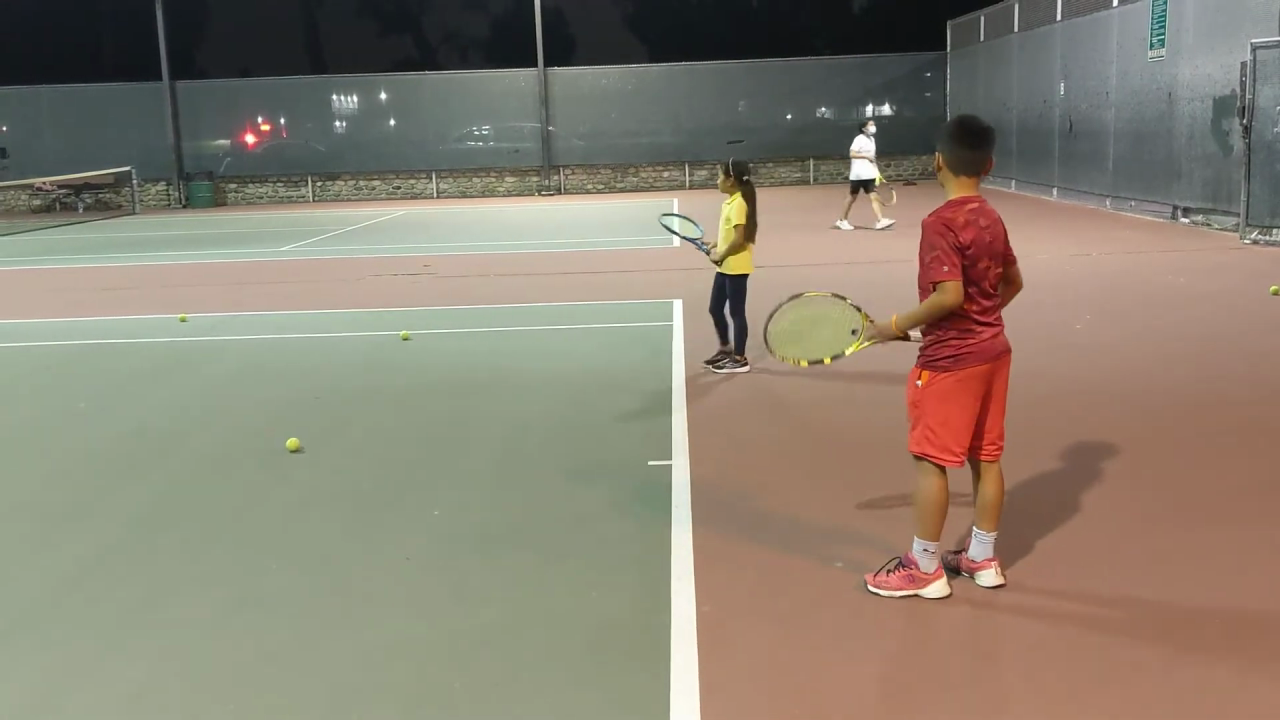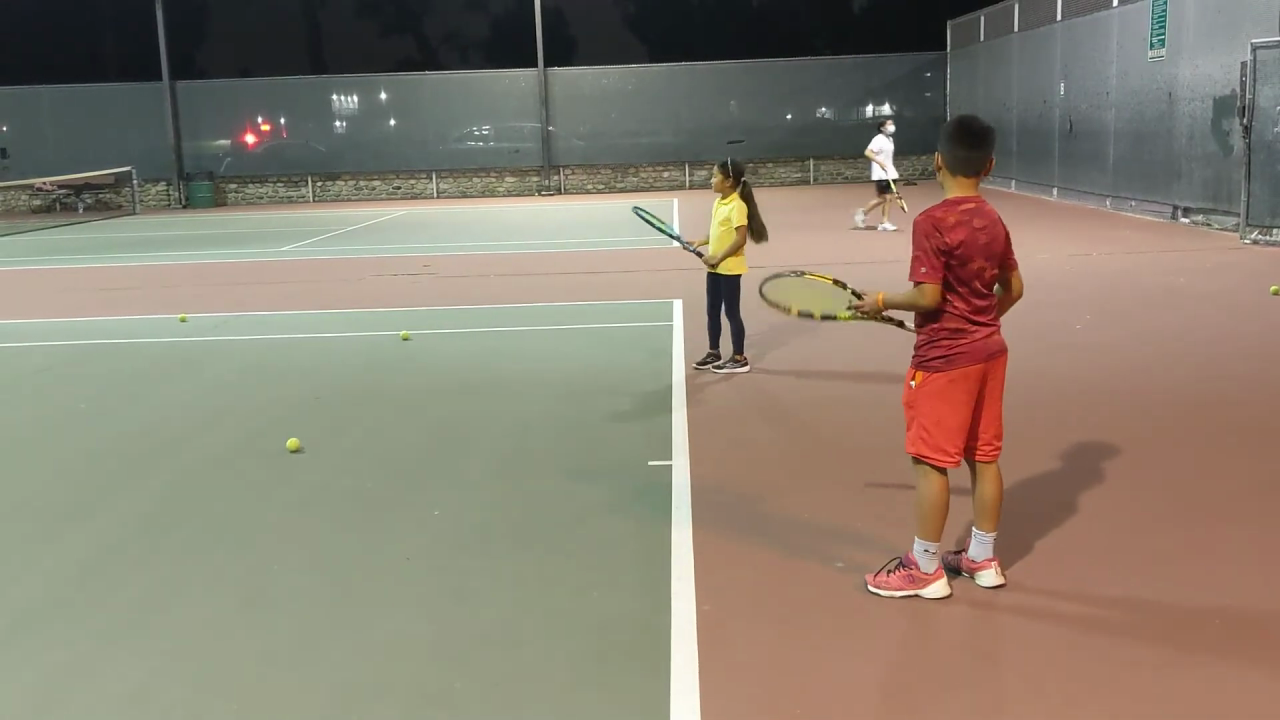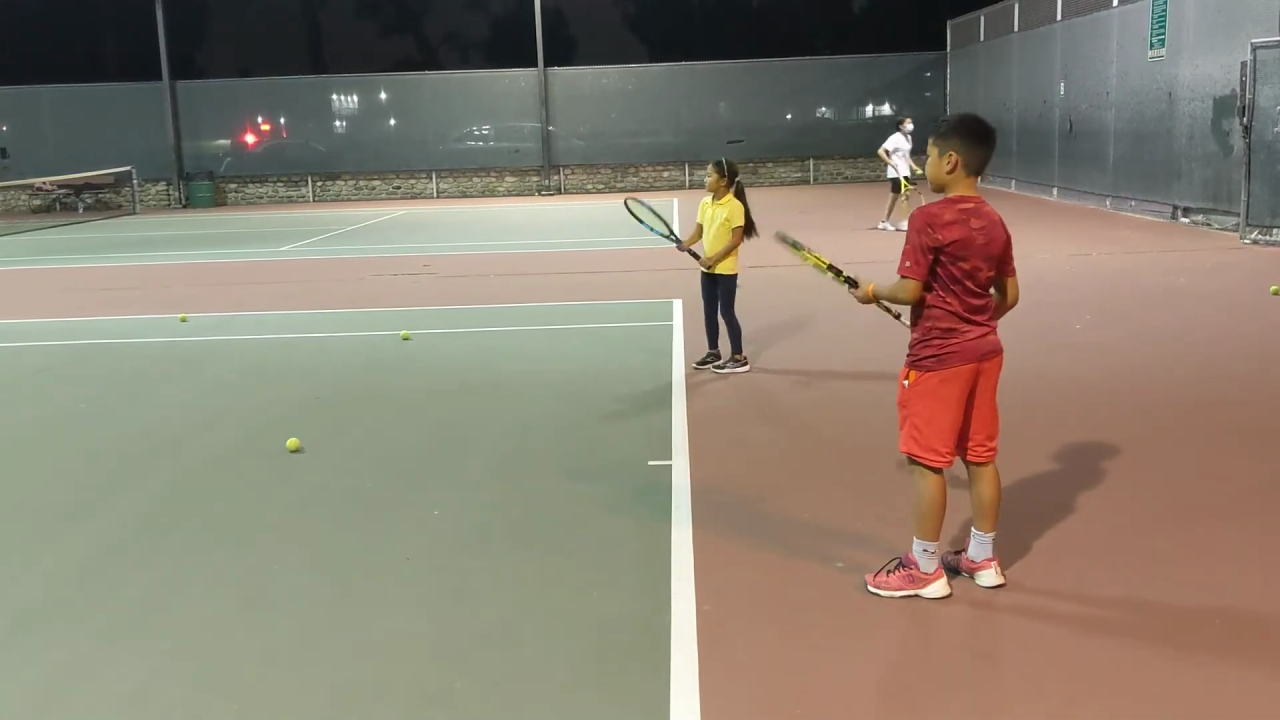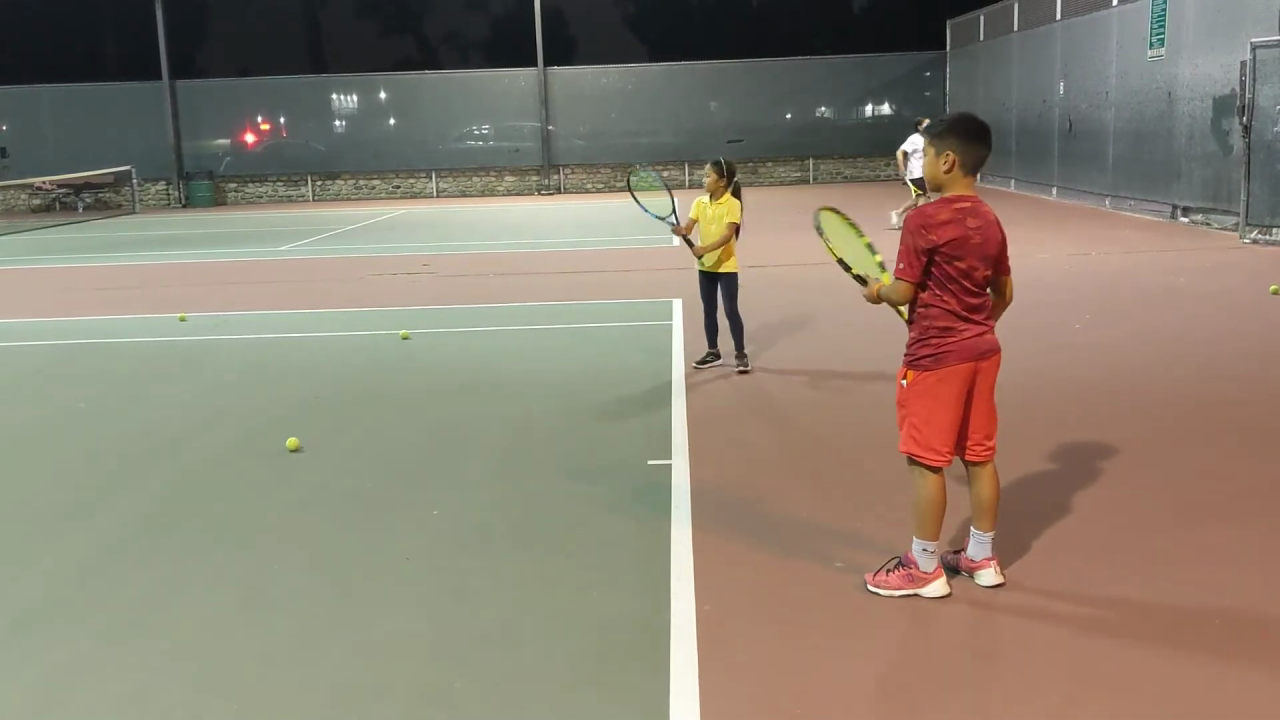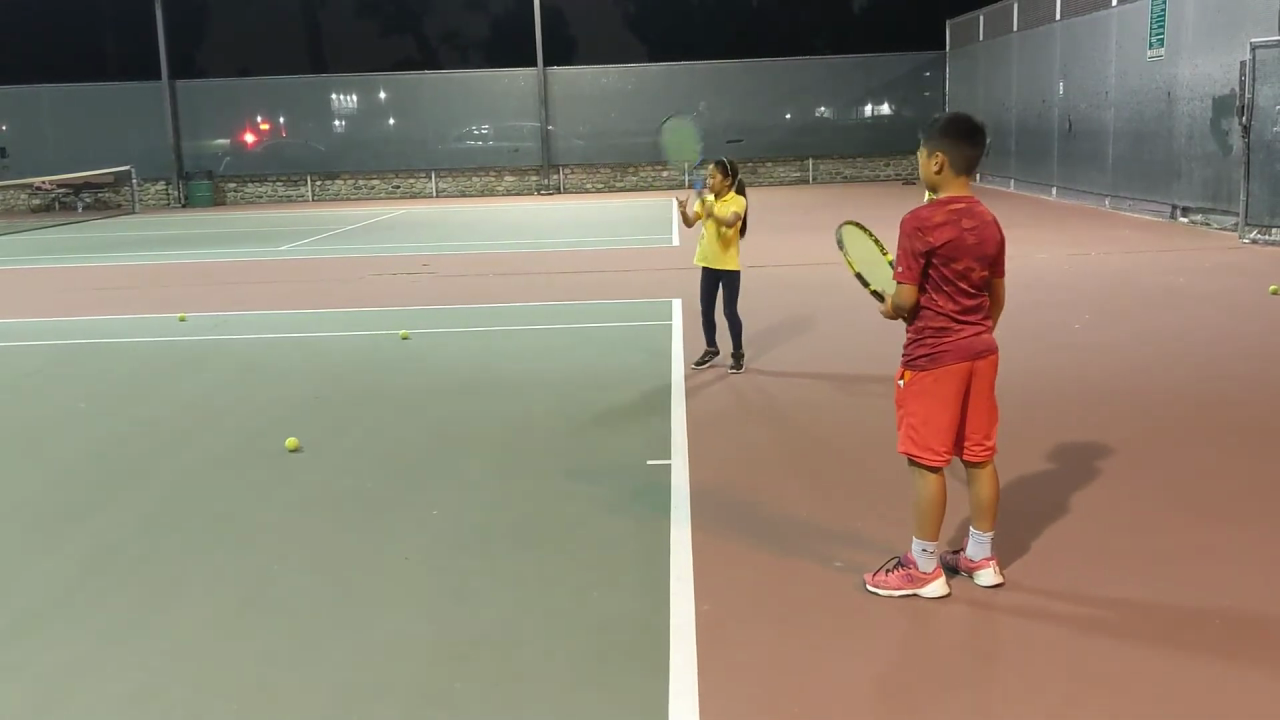
dt=0.2s
person 1, frame 1
left shoulder: (940, 223)
right shoulder: (992, 219)
left elbow: (948, 296)
right elbow: (1013, 284)
left wrist: (899, 323)
left hip: (949, 359)
right hip: (992, 351)
left knee: (930, 459)
right knee: (986, 456)
left ankle: (924, 568)
right ankle: (982, 558)
person 1, frame 2
left shoulder: (932, 222)
right shoulder: (993, 221)
left elbow: (928, 297)
right elbow: (1013, 289)
left wrist: (881, 302)
left hip: (943, 359)
right hip: (989, 352)
left knee: (930, 461)
right knee: (984, 456)
left ankle: (925, 568)
right ankle: (982, 558)
person 1, frame 3
left shoulder: (928, 219)
right shoulder: (995, 223)
left elbow: (910, 291)
right elbow: (1009, 295)
left wrist: (873, 292)
left hip: (937, 358)
right hip: (984, 352)
left knee: (927, 461)
right knee: (981, 456)
left ankle: (926, 568)
right ankle: (982, 558)
person 1, frame 4
left shoulder: (924, 220)
right shoulder: (991, 222)
left elbow: (904, 291)
right elbow: (1004, 295)
left wrist: (877, 292)
left hip: (935, 357)
right hip: (982, 352)
left knee: (927, 461)
right knee: (980, 455)
left ankle: (925, 568)
right ankle: (981, 557)
person 1, frame 5
left shoulder: (919, 222)
right shoulder: (989, 223)
left elbow: (908, 298)
right elbow: (997, 297)
left wrist: (889, 308)
left hip: (933, 357)
right hip: (981, 353)
left knee: (927, 461)
right knee: (979, 456)
left ankle: (924, 568)
right ankle: (981, 557)
person 2, frame 1
left shoulder: (738, 204)
right shoulder: (733, 202)
left elbow: (740, 238)
left wrist: (720, 255)
right wrist: (718, 247)
left hip: (736, 268)
right hip: (726, 267)
left knee: (736, 312)
right knee: (715, 308)
left ankle: (739, 359)
right ankle: (725, 348)
person 2, frame 2
left shoulder: (738, 206)
right shoulder: (718, 203)
left elbow: (740, 239)
left wrist: (717, 258)
right wrist: (700, 243)
left hip: (729, 269)
right hip: (715, 269)
left knee: (731, 313)
right knee: (712, 311)
left ankle: (739, 359)
right ankle: (714, 353)
person 2, frame 3
left shoulder: (734, 206)
right shoulder: (705, 203)
left elbow: (736, 239)
right elbow: (699, 232)
left wrist: (714, 258)
right wrist: (686, 244)
left hip: (726, 268)
right hip: (708, 268)
left knee: (727, 312)
right knee: (709, 312)
left ankle: (739, 358)
right ankle: (713, 352)
person 2, frame 4
left shoulder: (733, 204)
right shoulder: (700, 202)
left elbow: (728, 235)
right elbow: (688, 227)
left wrist: (705, 248)
right wrist: (681, 231)
left hip: (726, 266)
right hip: (705, 266)
left knee: (731, 311)
right knee: (709, 311)
left ankle: (741, 354)
right ankle: (713, 352)
person 2, frame 5
left shoulder: (738, 201)
right shoulder: (705, 201)
left elbow: (731, 222)
right elbow: (690, 223)
left wrist: (714, 215)
right wrist: (683, 212)
left hip: (730, 265)
right hip: (709, 263)
left knee: (730, 311)
right knee: (706, 310)
left ankle: (738, 353)
right ankle: (711, 349)
